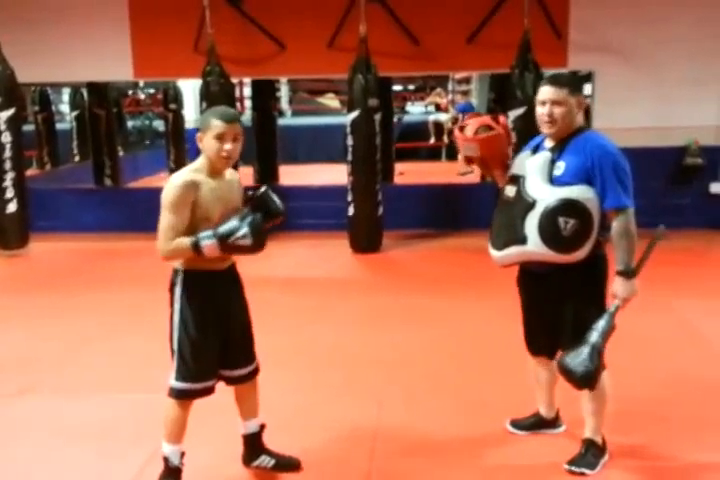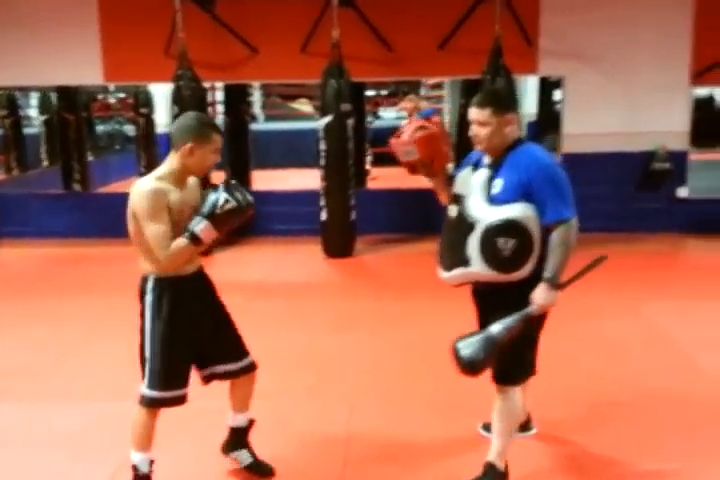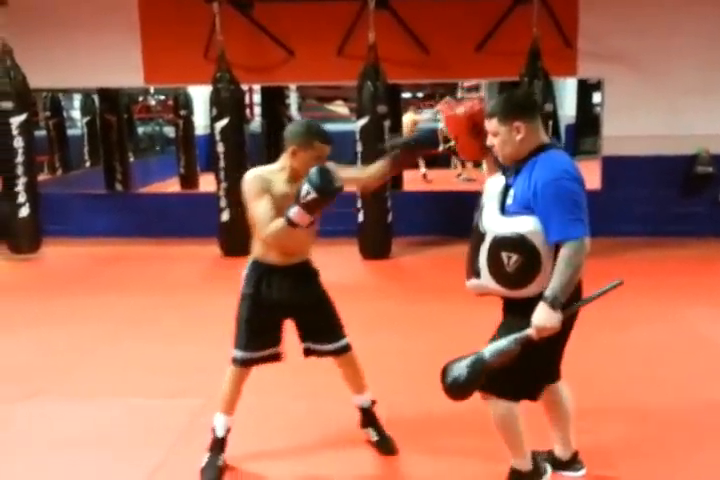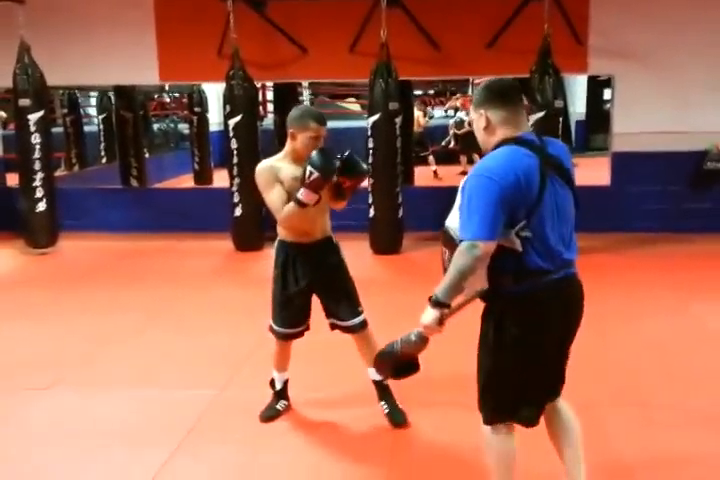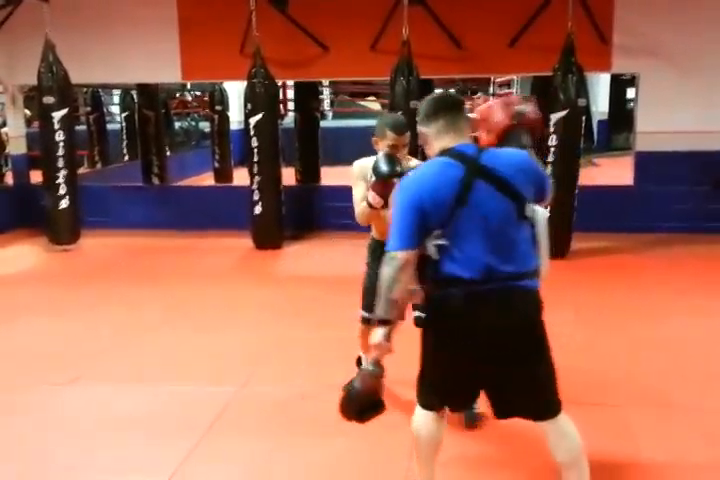
dt=0.7s
person 1, frame 1
left shoulder: (598, 152)
right shoulder: (534, 146)
left elbow: (622, 217)
left wrist: (624, 273)
left hip: (578, 273)
right hip: (534, 269)
right knee: (539, 348)
left ankle: (594, 440)
right ankle: (546, 414)
person 1, frame 2
left shoulder: (537, 165)
right shoulder: (477, 159)
left elbow: (565, 227)
right elbow: (451, 197)
left wrist: (550, 283)
right wrist: (434, 169)
left hip: (522, 288)
right hip: (487, 283)
left knee: (507, 374)
right knee: (506, 363)
right ankle: (518, 419)
person 1, frame 3
left shoulder: (553, 173)
right shoulder: (520, 166)
left elbow: (576, 244)
right elbow: (497, 184)
left wrist: (553, 303)
right wrist: (476, 148)
left hip: (538, 301)
right hip: (522, 295)
left knee: (496, 386)
right knee: (541, 377)
person 1, frame 4
left shoulder: (491, 171)
right shoulder: (558, 153)
left elbow: (477, 249)
left wrist: (438, 302)
left hip: (519, 304)
right hip: (564, 292)
left knee: (498, 414)
right knee: (549, 397)
person 1, frame 5
left shoulder: (416, 183)
right shoulder: (518, 163)
left elbow: (399, 261)
right elbow: (545, 196)
left wrist: (384, 322)
left hip: (453, 309)
right hip: (517, 305)
left knee: (430, 404)
right knee: (549, 412)
person 2, frame 1
left shoulder: (233, 179)
right shoulder: (182, 185)
right elbow: (166, 248)
left wrist: (256, 221)
right wrist: (218, 239)
left hip: (229, 280)
right hip: (194, 287)
left knee: (245, 370)
right knee: (186, 384)
left ankle: (254, 449)
person 2, frame 2
left shoulder: (193, 184)
right shoulder: (149, 192)
right elbow: (169, 255)
left wrist: (223, 216)
right wrist: (209, 219)
left hip: (198, 285)
right hip: (164, 294)
left knee: (243, 365)
right knee: (155, 395)
left ankle: (236, 443)
person 2, frame 3
left shoulder: (316, 175)
right shoulder: (257, 180)
left elbow: (367, 178)
right elbow: (269, 233)
left wrist: (395, 159)
right wrist: (304, 207)
left hip: (303, 274)
right hip: (264, 277)
left knee: (342, 352)
right knee: (241, 364)
left ankle: (370, 421)
right ankle: (217, 446)
person 2, frame 4
left shoulder: (324, 160)
right shoulder: (268, 170)
right elbow: (285, 219)
left wrist: (348, 182)
right wrist: (309, 188)
left hip: (326, 251)
right hip: (291, 256)
left knee: (358, 326)
right knee: (283, 333)
left ankle: (385, 394)
right ankle: (280, 393)
person 2, frame 5
left shoulder: (418, 170)
right shoulder: (362, 169)
right elbow: (362, 219)
right wrist: (377, 191)
right hip: (381, 251)
right knee: (369, 321)
right ankle: (365, 366)
